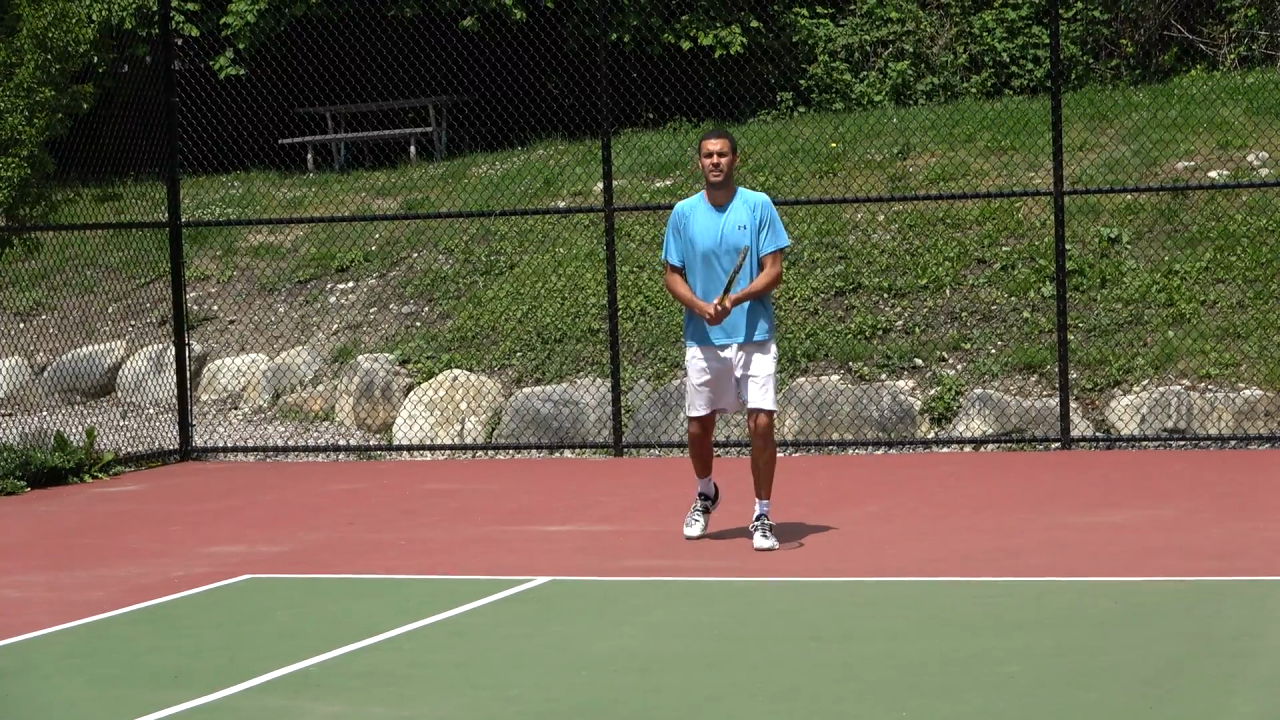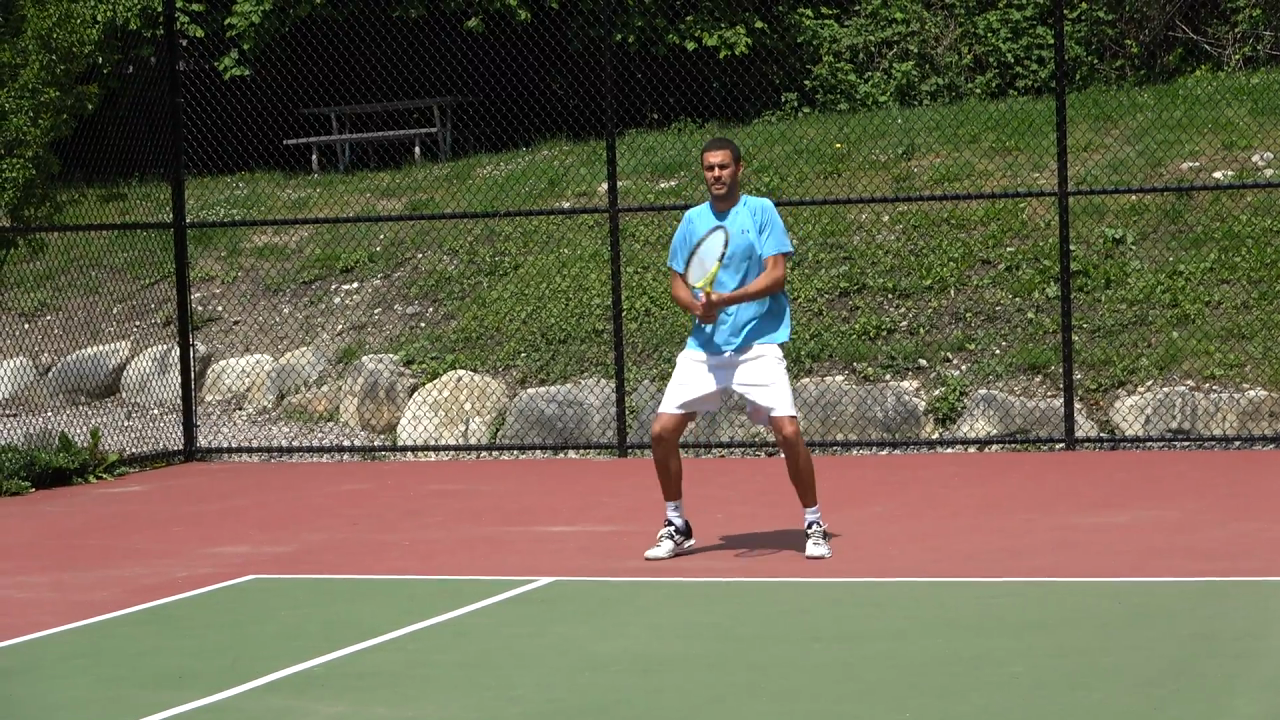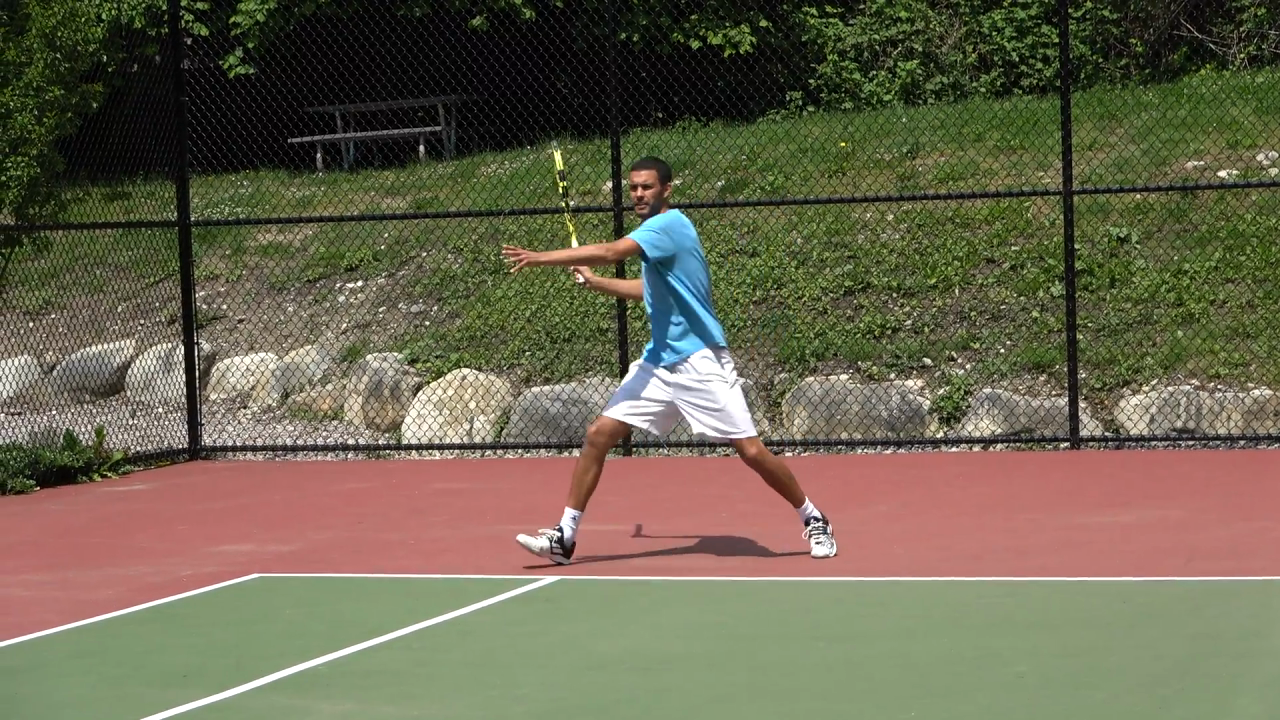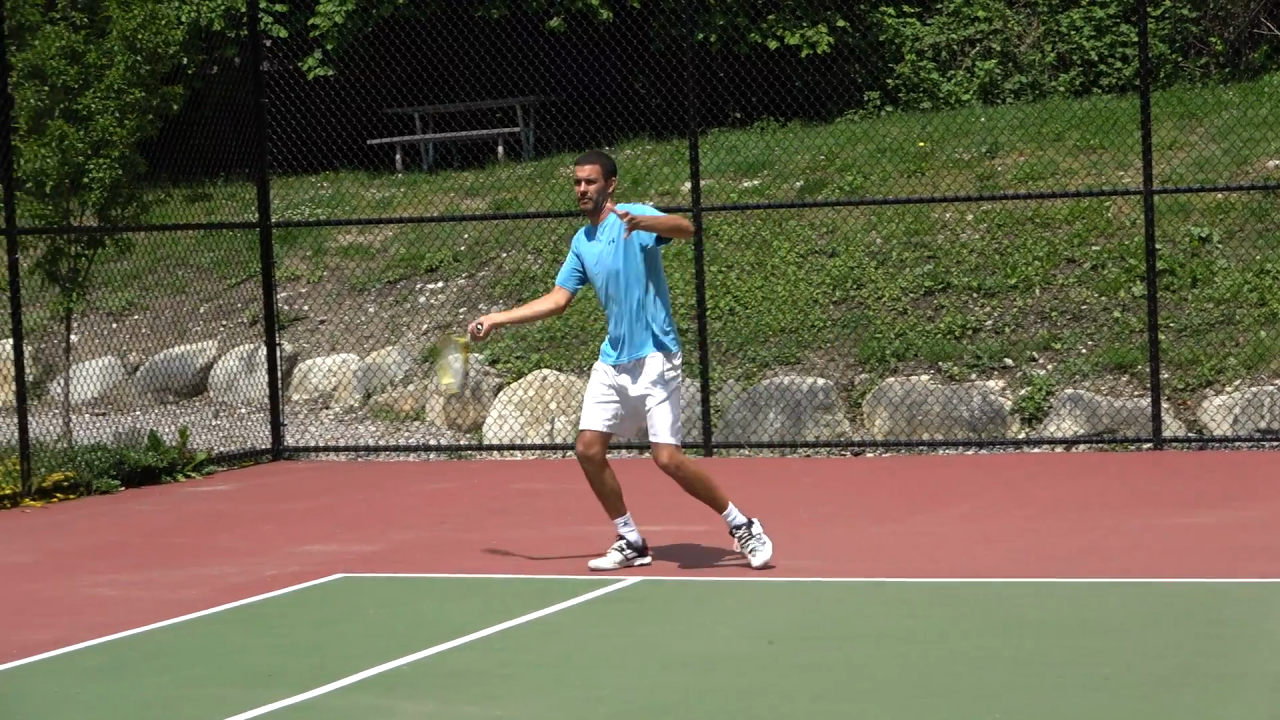
dt=0.3s
person 1, frame 1
left shoulder: (760, 205)
right shoulder: (683, 213)
left elbow: (774, 270)
right elbow: (672, 275)
left wrist: (737, 299)
right wrist: (702, 307)
left hip: (754, 336)
right hip: (703, 339)
left knee: (761, 423)
right knee: (699, 428)
left ankle: (762, 516)
right ankle: (706, 493)
person 1, frame 2
left shoulder: (762, 211)
right shoulder: (692, 221)
left elbow: (776, 275)
right elbow: (680, 281)
left wrist: (725, 300)
right wrist: (696, 304)
left hip: (760, 344)
right hip: (704, 348)
left knee: (788, 433)
right knee: (662, 432)
left ankle: (813, 523)
right ankle: (677, 526)
person 1, frame 3
left shoulder: (671, 224)
right shoulder: (650, 234)
left elbow: (611, 252)
left wrist: (540, 258)
right wrist: (594, 280)
left hip: (700, 360)
right hip: (657, 361)
left knee: (753, 452)
right knee: (597, 436)
left ankle: (812, 520)
right ankle: (565, 536)
person 1, frame 4
left shoulder: (637, 216)
right shoulder: (581, 239)
left elbow: (685, 228)
right elbow: (557, 300)
left wrist: (634, 218)
right wrist: (498, 319)
left hip: (655, 355)
right hip: (612, 361)
left knee: (667, 459)
right knee: (588, 449)
left ankle: (740, 525)
right ankle: (632, 539)
